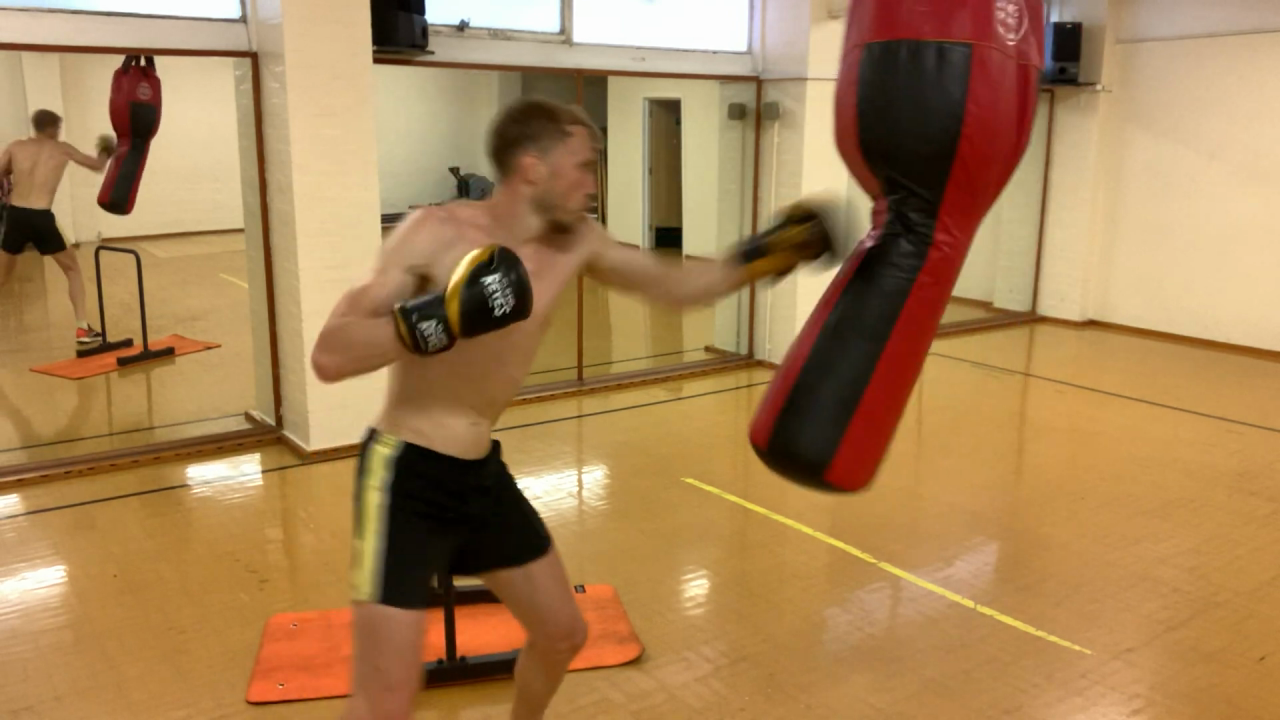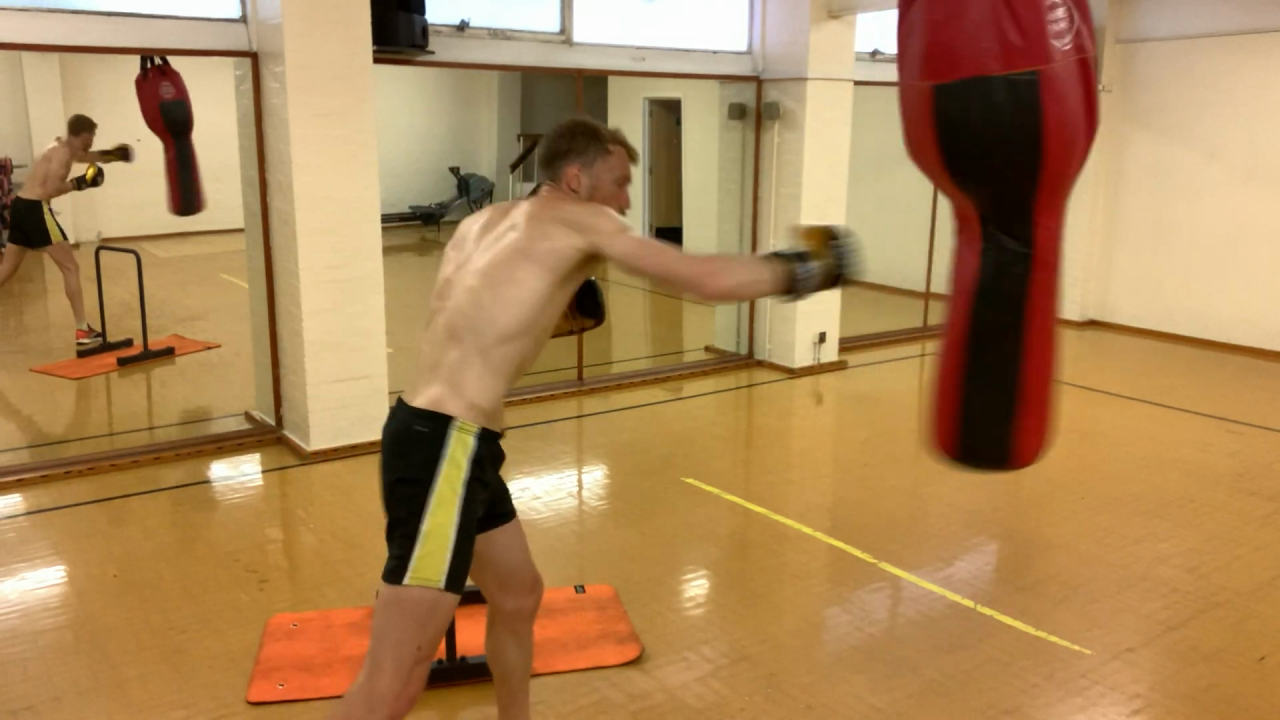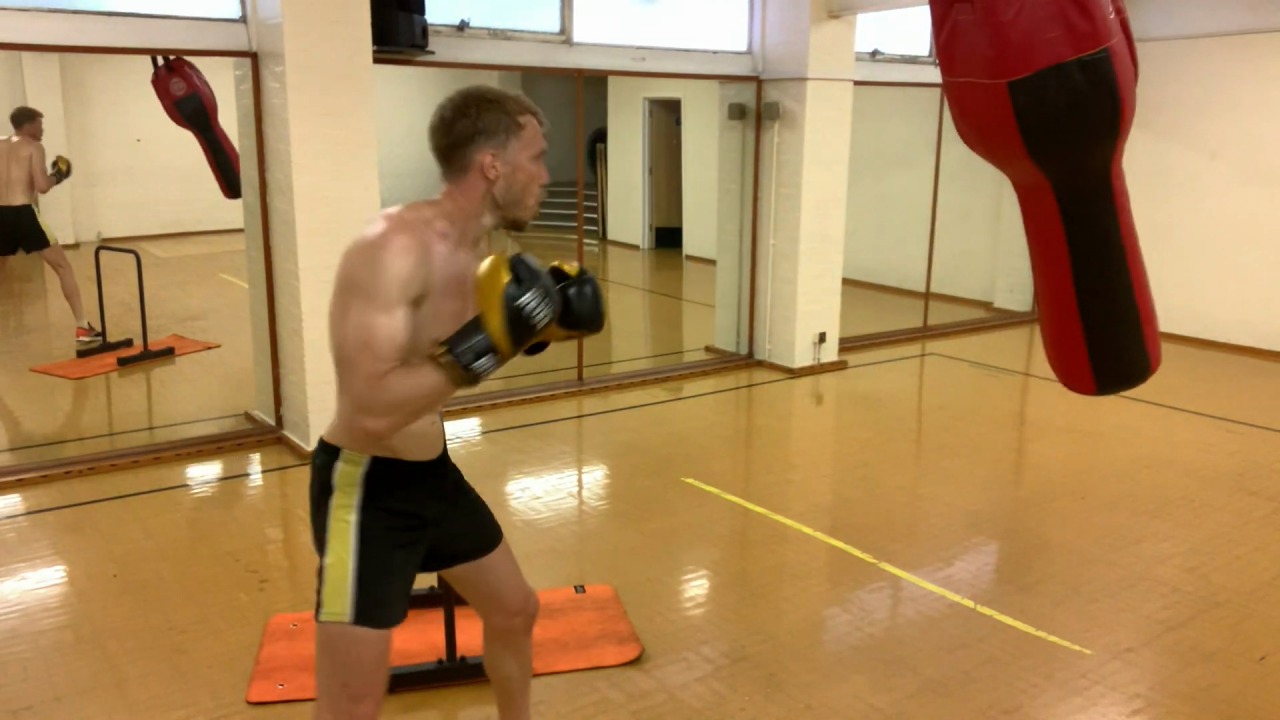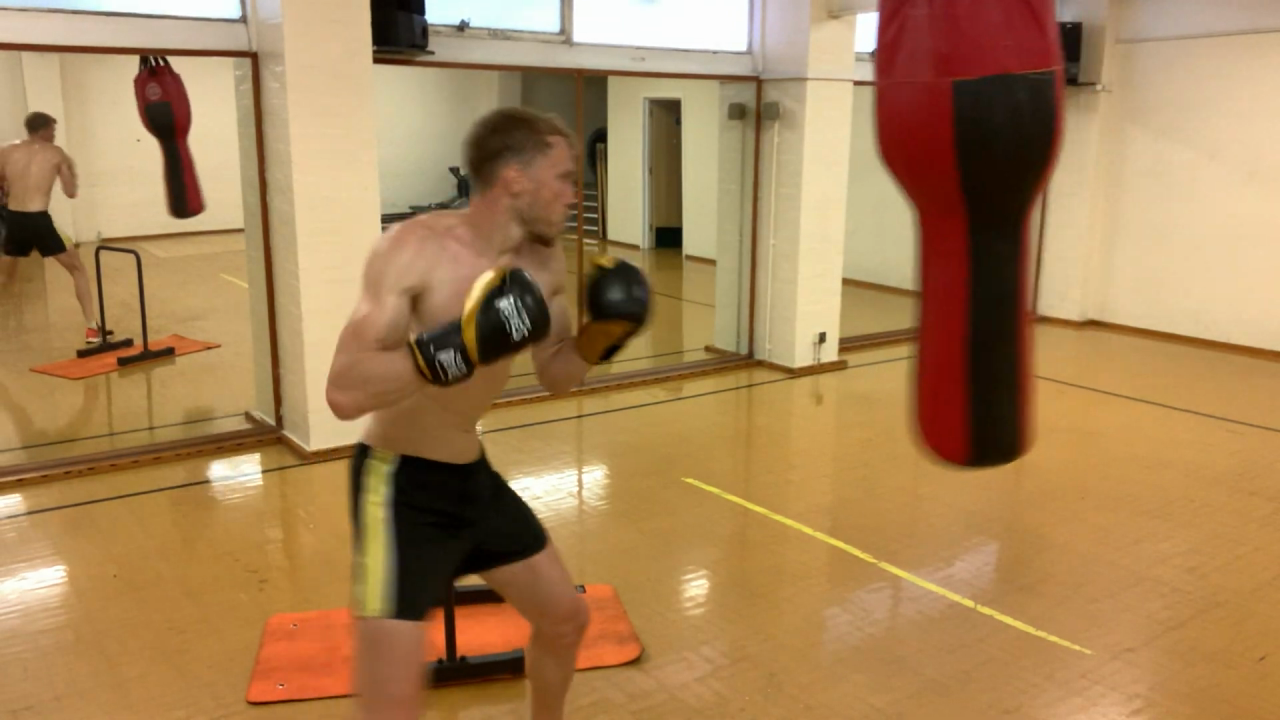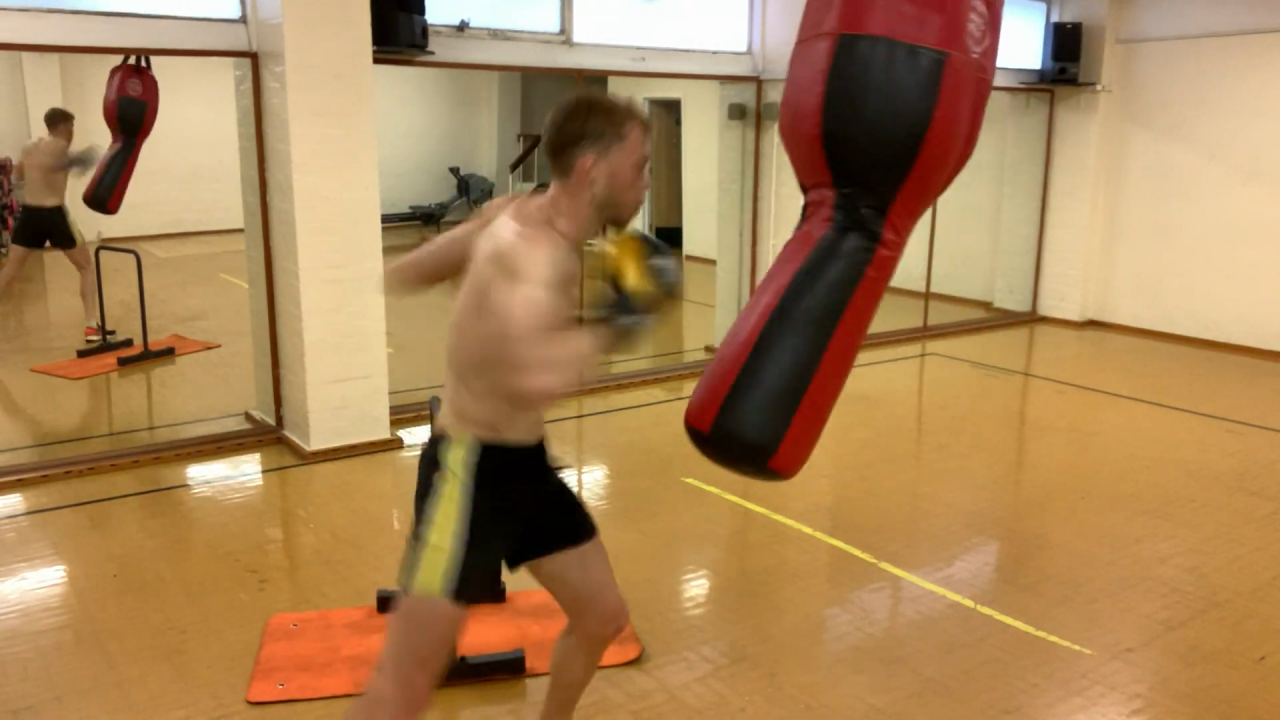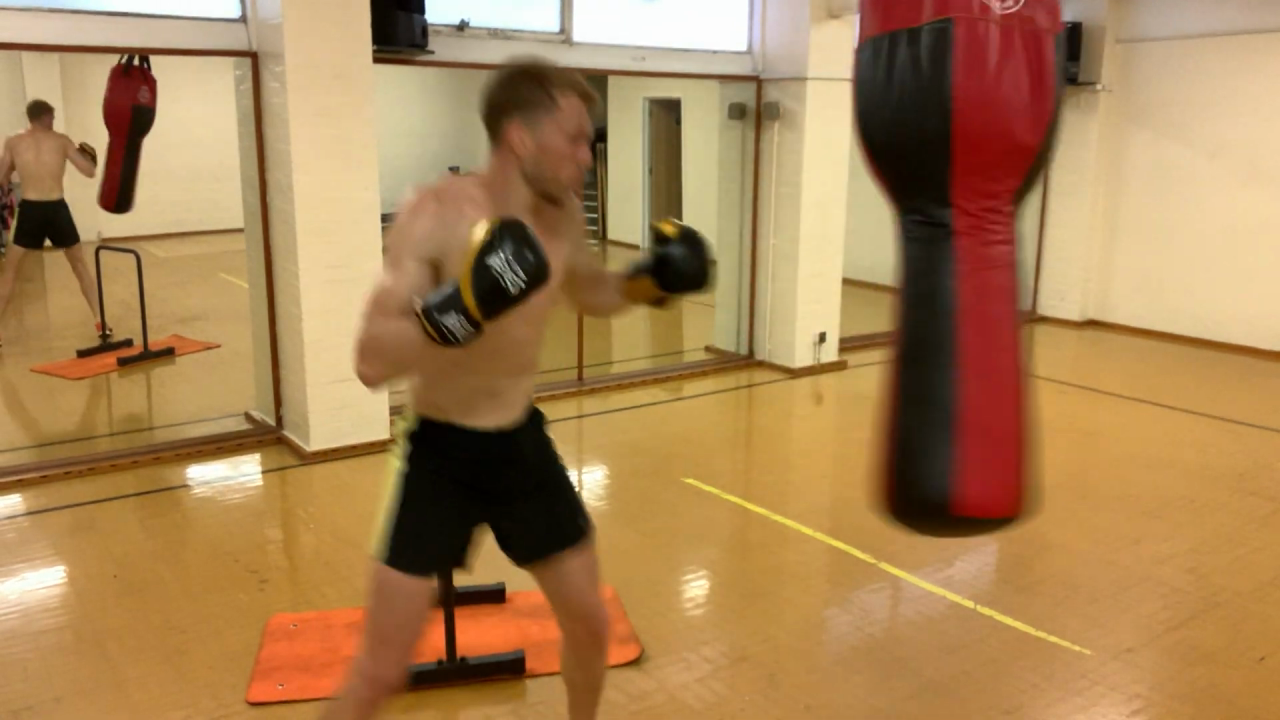
dt=0.4s
person 1, frame 1
left shoulder: (572, 240)
right shoulder: (431, 233)
left elbow: (676, 285)
right elbow: (329, 358)
left wrist: (770, 252)
right wrist: (440, 316)
left hip: (480, 474)
right hip: (405, 477)
left knee: (562, 631)
person 1, frame 2
left shoulder: (484, 222)
right shoulder: (577, 222)
right elbow: (704, 278)
right wrist: (806, 269)
left hip: (437, 437)
right hip: (443, 449)
left knee: (519, 595)
person 1, frame 3
left shoulder: (477, 243)
right shoulder: (392, 248)
right elbow: (370, 414)
left wrist: (541, 327)
right wrist: (482, 341)
left hip: (432, 470)
right hip: (365, 486)
left knee: (515, 609)
person 1, frame 4
left shoulder: (542, 259)
right shoulder: (413, 249)
left elbow: (557, 376)
right elbow: (345, 393)
left wrist: (604, 330)
right wrist: (459, 343)
left hip: (472, 478)
right hip: (399, 489)
left knee: (565, 617)
person 1, frame 5
left shoulder: (518, 218)
right shoulder: (533, 242)
left elbow: (411, 271)
right elbow: (535, 378)
right wrist: (619, 322)
left hip: (523, 463)
right hip: (473, 472)
left knee: (604, 619)
person 1, frame 6
left shoulder: (560, 213)
right shoulder: (432, 215)
left elbow: (594, 295)
right elbow: (372, 363)
left wrist: (653, 276)
right wrist: (463, 305)
left hip: (523, 446)
right hip: (437, 453)
left knee: (589, 626)
person 2, frame 1
right shoulder: (62, 149)
right elbow: (98, 166)
right wrist: (106, 151)
right hip: (42, 218)
right knee: (73, 270)
right ankle: (83, 329)
person 2, frame 2
left shoulder: (63, 146)
right shoulder: (64, 151)
left elbow: (90, 157)
right elbow: (49, 191)
left wrist: (114, 154)
right wrist: (80, 183)
left hip: (20, 206)
right hip: (35, 209)
right knee: (70, 267)
right ankle: (82, 329)
person 2, frame 3
right shoulder: (33, 147)
right elbow: (42, 187)
right wrist: (58, 175)
right hip: (23, 214)
right knee: (64, 268)
right ankle: (83, 328)
person 2, frame 4
right shoulder: (56, 153)
right elbow: (71, 192)
right wrist: (70, 173)
right hip: (39, 220)
right knee: (78, 270)
right ankle: (92, 329)
person 2, frame 5
left shoulder: (31, 146)
right shoulder: (57, 146)
right elbow: (45, 164)
right wrist: (74, 162)
left hip: (28, 214)
right hip: (53, 216)
right knee: (86, 267)
right ankle: (92, 327)
person 2, frame 6
right shoulder: (62, 140)
right elbow: (90, 171)
right wrist: (89, 157)
left hip: (29, 209)
right hip: (57, 209)
right knee: (80, 267)
right ankle: (100, 322)
